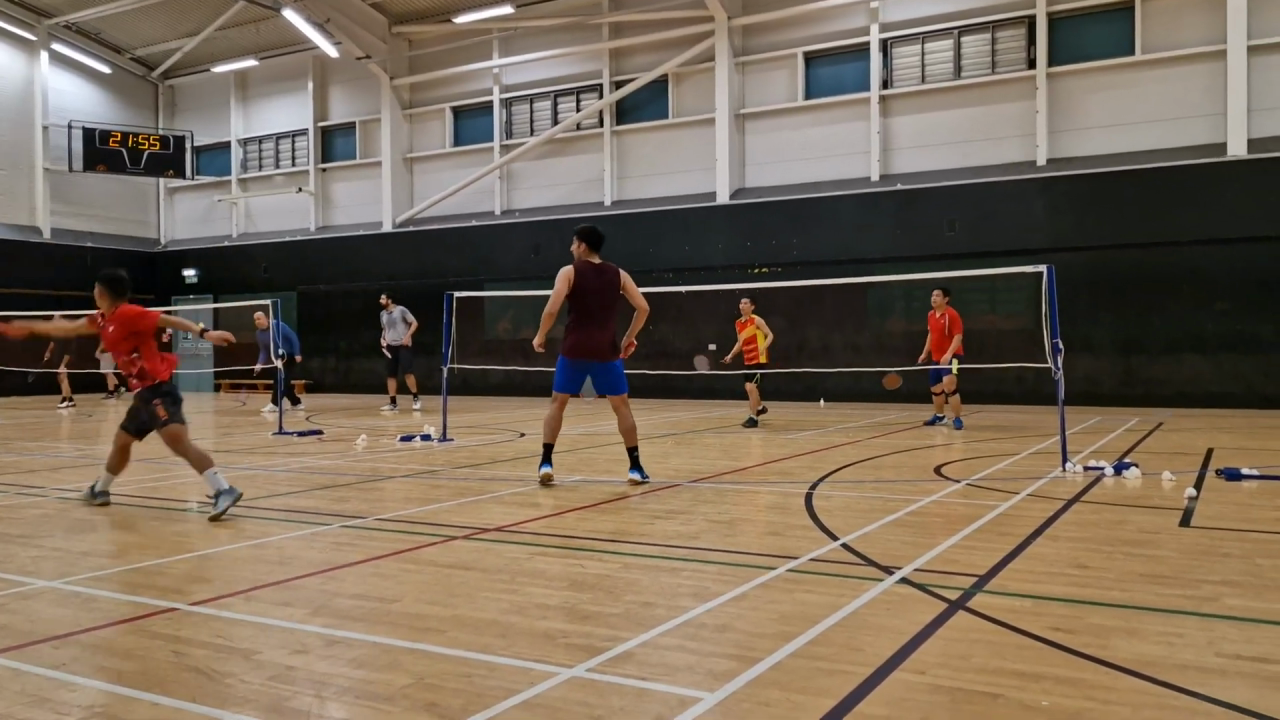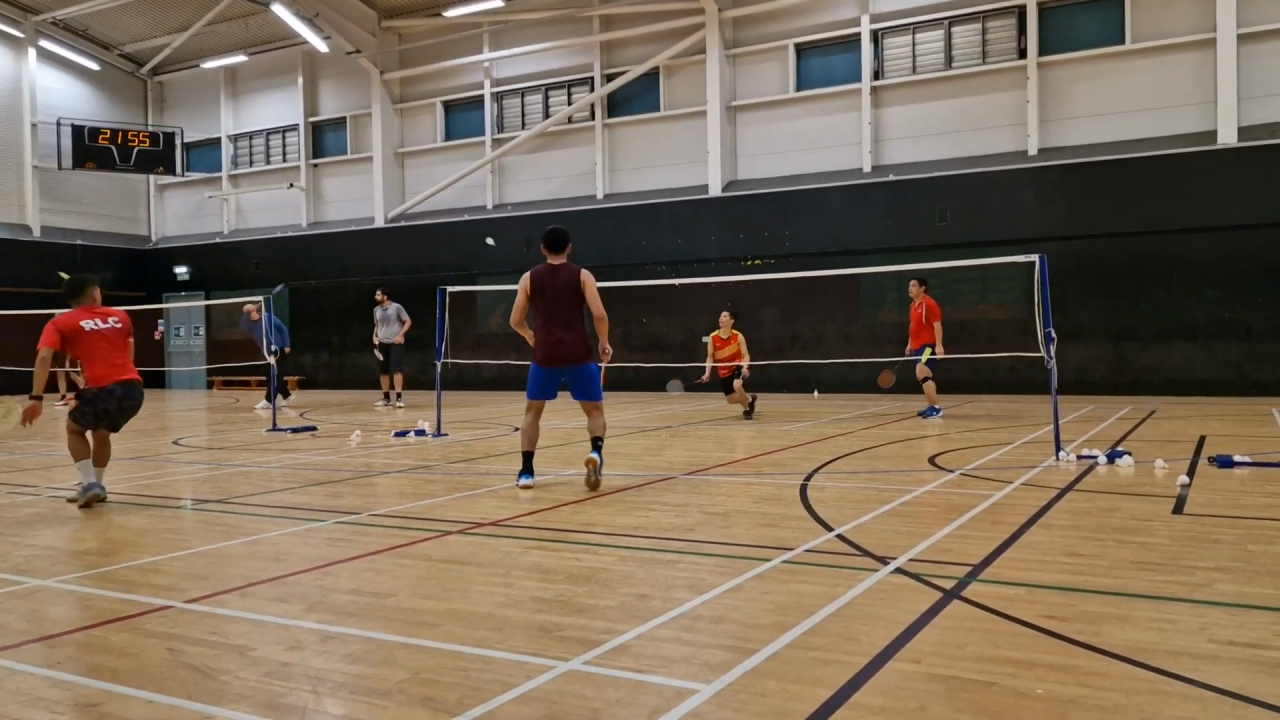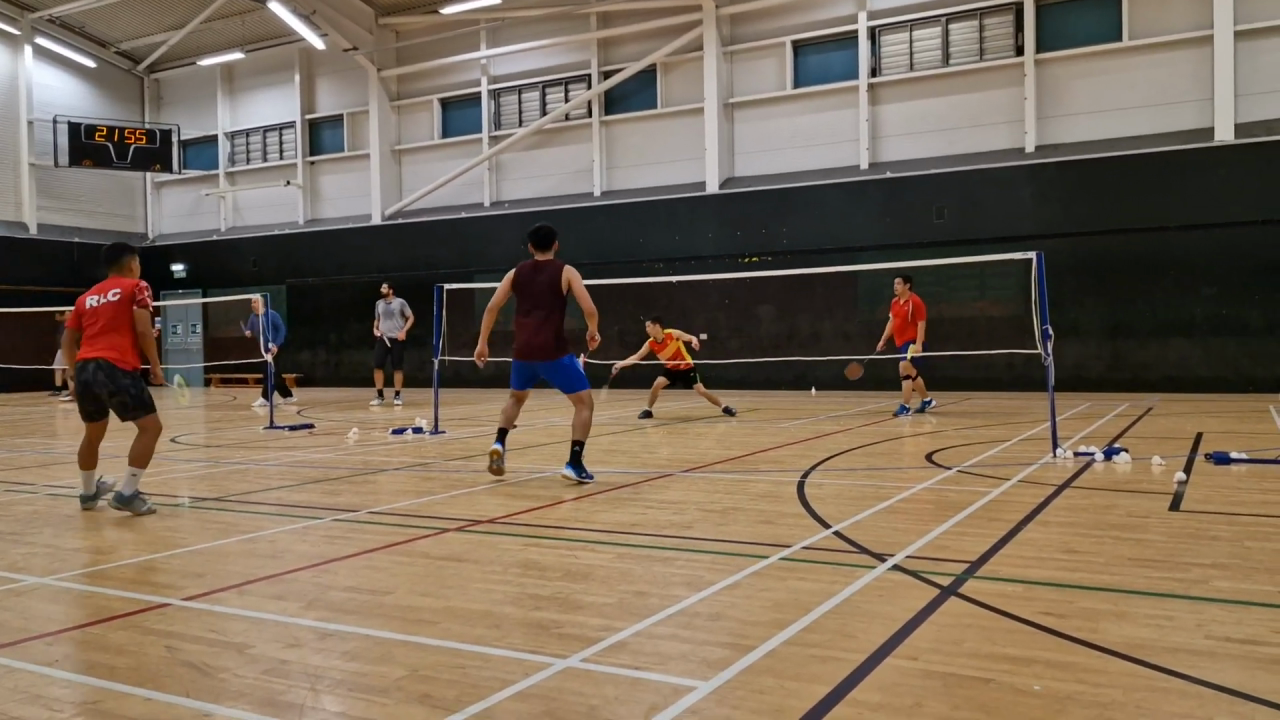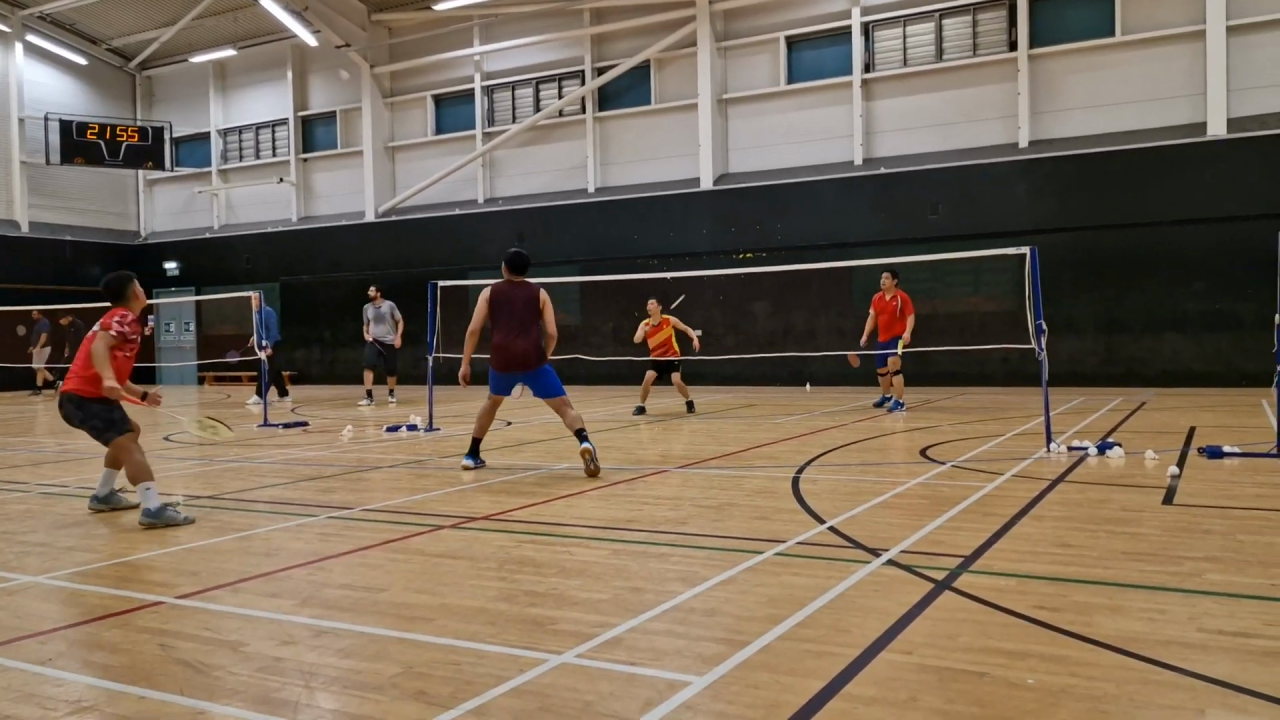
dt=0.4s
person 1, frame 1
left shoulder: (127, 313)
right shoulder: (104, 320)
left elbow: (169, 320)
right elbow: (69, 328)
left wrist: (205, 333)
right wrist: (32, 327)
left hip: (157, 389)
right hip: (146, 393)
left knee: (178, 442)
right knee: (121, 442)
left ankle: (224, 491)
right ankle: (100, 490)
person 1, frame 2
left shoulder: (59, 323)
right shoulder: (120, 316)
left elbow: (44, 358)
left wrist: (35, 398)
left hip: (103, 391)
right hip: (133, 389)
left knee: (74, 429)
right knee: (100, 432)
left ankle: (90, 485)
right ankle: (96, 485)
person 1, frame 3
left shoulder: (87, 297)
right shoulder: (137, 287)
left elbow: (68, 339)
right elbow: (144, 332)
left wrist: (75, 374)
right wrist: (155, 367)
left hip: (83, 369)
right hip: (115, 369)
left knee: (93, 433)
right knee: (151, 427)
left ankle: (89, 493)
right ankle: (127, 494)
person 1, frame 4
left shoulder: (116, 320)
right shoulder: (125, 318)
right elbow: (99, 347)
left wrist: (142, 394)
right wrist: (108, 380)
left hip: (79, 398)
right hip: (85, 398)
left knee: (130, 432)
right knee: (130, 448)
left ankle: (103, 494)
right ankle: (154, 509)
person 2, frame 1
left shoulder: (569, 272)
right shoulder: (618, 274)
left elbow: (552, 309)
right elbow: (643, 308)
left wrist: (540, 336)
right wrist: (630, 337)
left hip: (574, 351)
right hip: (607, 352)
left knee: (557, 405)
right knee: (622, 407)
left ankle: (546, 462)
right ankle: (635, 467)
person 2, frame 2
left shoulder: (529, 278)
right shoulder: (582, 275)
left elbow: (515, 320)
right elbow: (599, 315)
left wrist: (531, 337)
right wrist: (603, 343)
left hip: (546, 356)
right hip: (579, 355)
left knee: (533, 412)
right knee: (595, 412)
left ankle: (526, 470)
right ankle: (596, 453)
person 2, frame 3
left shoulder: (516, 272)
right shoulder: (566, 272)
left elbow: (492, 308)
right elbow: (589, 309)
left wrist: (482, 343)
right wrist: (593, 331)
left hip: (523, 350)
right hip: (554, 351)
left knee: (516, 398)
right knee: (584, 403)
left ankle: (499, 445)
right ankle: (575, 463)
person 2, frame 4
left shoulder: (490, 292)
right shoulder: (539, 294)
left elbow: (473, 330)
right elbow: (552, 333)
left wrist: (465, 364)
right wrist: (544, 357)
left hip: (501, 360)
right hip: (532, 359)
left knee: (492, 401)
right knee: (566, 408)
left ankle: (472, 455)
right ankle: (584, 444)
